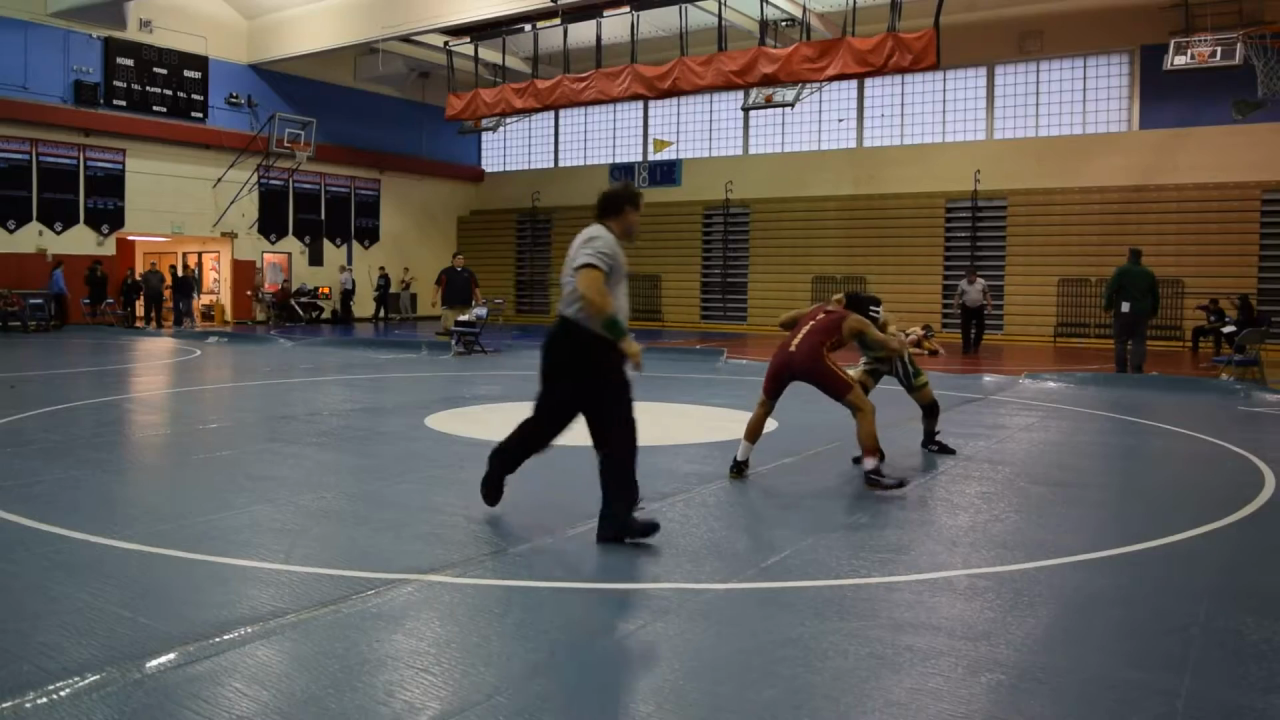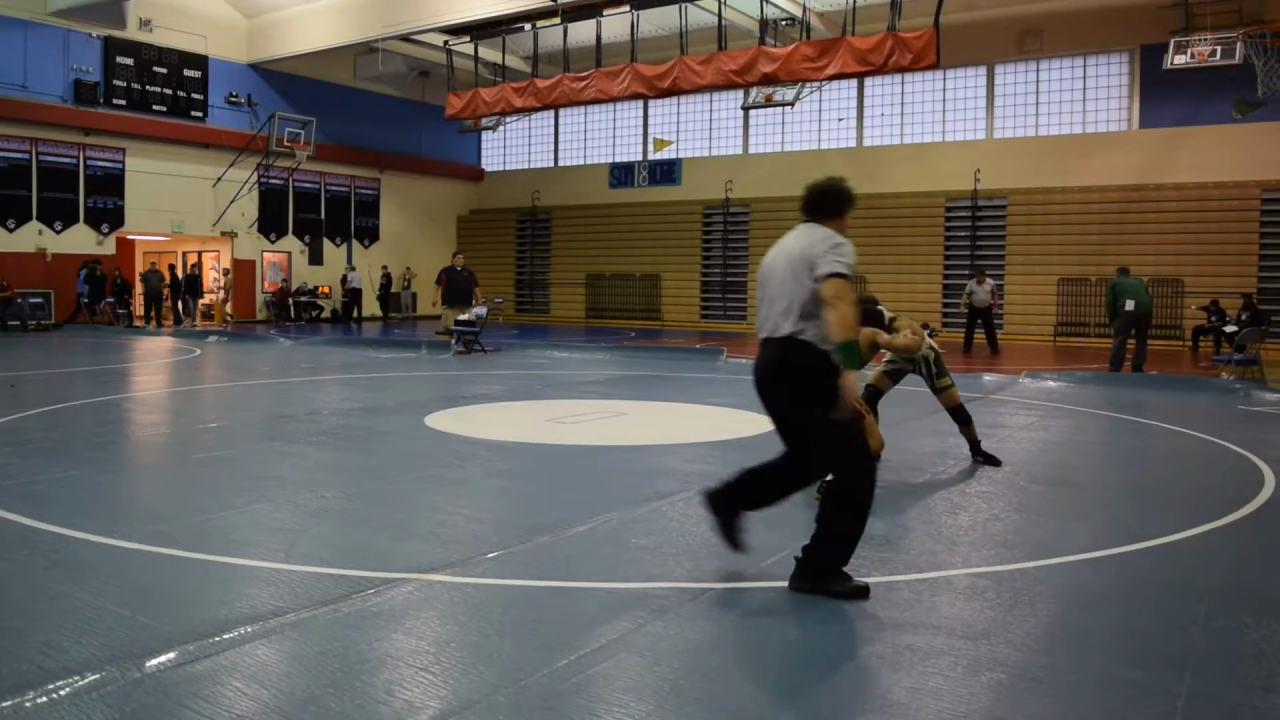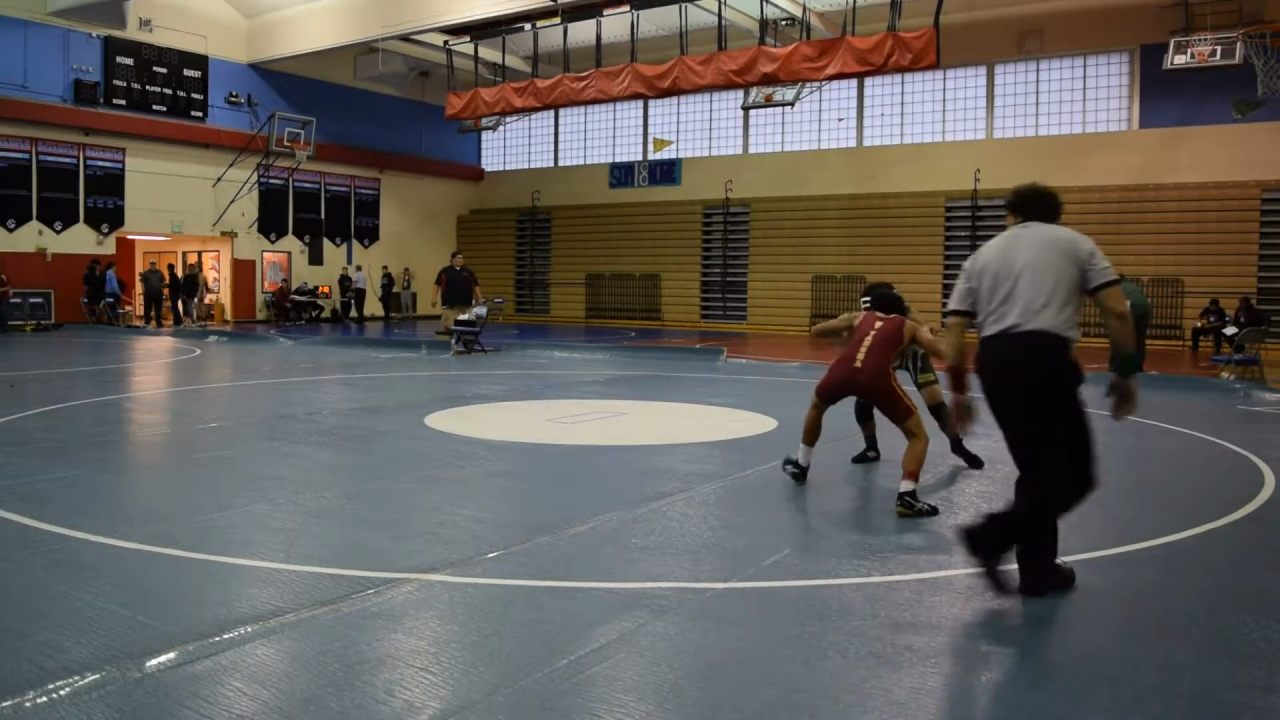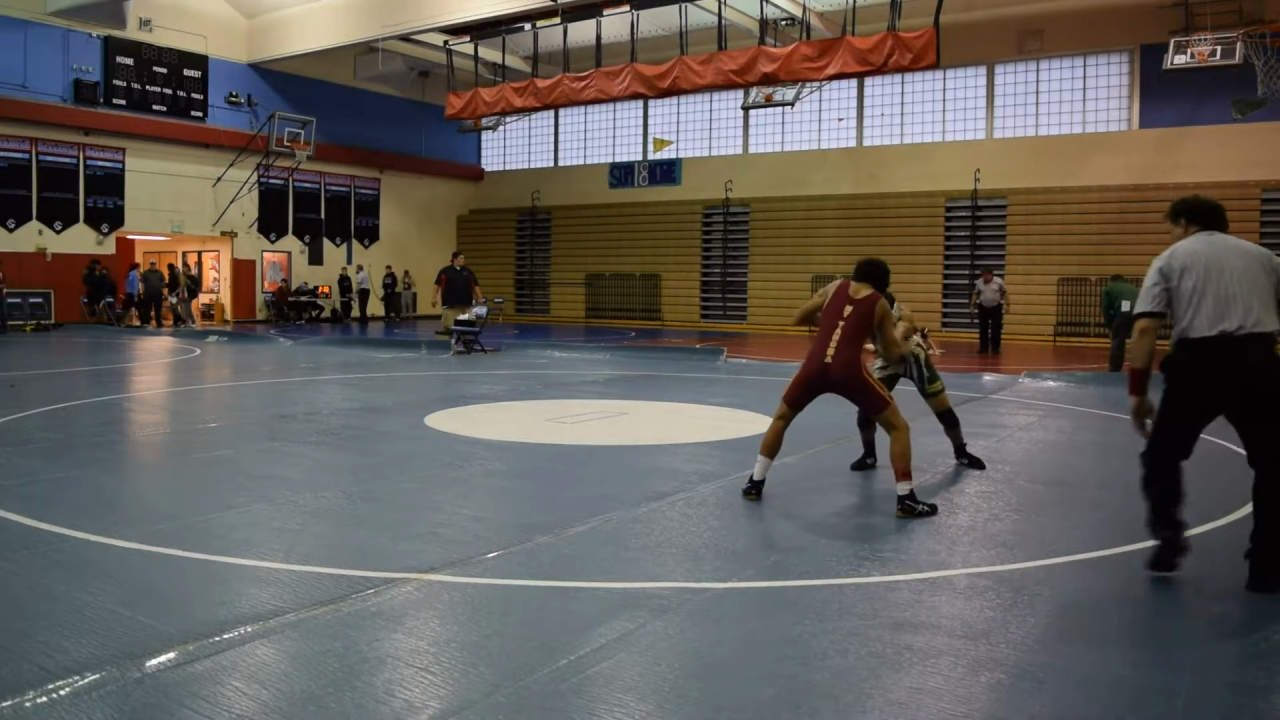
dt=0.5s
person 1, frame 1
left shoulder: (605, 243)
right shoulder: (599, 239)
right elbow: (590, 289)
right wrist: (623, 337)
left hip: (597, 348)
right hip: (575, 346)
left knee: (620, 431)
right knee: (546, 423)
left ankle: (617, 520)
right ankle: (499, 466)
person 1, frame 2
left shoulder: (780, 249)
right shoulder: (831, 244)
right elbow: (837, 303)
right wrist: (849, 370)
left hip: (773, 365)
right hip: (802, 369)
left knee: (809, 460)
right knee: (855, 470)
left ankle: (729, 500)
right ankle: (819, 570)
person 1, frame 3
left shoulder: (984, 254)
right shoulder: (1076, 244)
left elbow: (955, 326)
right elbow: (1117, 311)
left wrist: (957, 390)
right wrist: (1126, 373)
left hip: (996, 362)
right hip: (1044, 360)
left knee: (1037, 468)
right knee: (1074, 476)
left ankle: (1038, 569)
right ankle: (988, 535)
person 1, frame 4
left shoulder: (1170, 259)
left elbow: (1144, 329)
left wrist: (1137, 393)
left hip: (1196, 365)
left knee: (1161, 457)
left ankle: (1168, 537)
person 2, frame 1
left shoulder: (817, 308)
right shoulder: (855, 321)
left elbow: (783, 323)
right elbow: (896, 349)
right wrist: (902, 339)
left hip: (783, 356)
right hip: (811, 359)
left knee: (764, 407)
right knee: (864, 409)
left ankle: (739, 463)
right ankle: (872, 472)
person 2, frame 2
left shoulder: (844, 334)
right shoulder: (872, 334)
right elbow: (911, 347)
right wrist: (917, 337)
left hip: (804, 378)
right hip: (828, 381)
left knee: (824, 413)
right knee: (873, 442)
left ankle: (810, 465)
right ankle: (829, 486)
person 2, frame 3
left shoulder: (861, 317)
right shoulder: (909, 326)
left elbow: (816, 331)
right elbow: (942, 353)
left wrist: (845, 325)
left hip: (842, 371)
right hip: (877, 375)
left knee: (816, 408)
right knee: (918, 436)
left ankle: (800, 466)
right ankle: (906, 497)
person 2, frame 4
left shoulder: (836, 287)
right shoulder: (880, 304)
left elbow: (799, 318)
right elbow: (894, 355)
left hip: (815, 366)
right hip: (849, 369)
left knee: (781, 419)
right knee: (898, 427)
left ankle: (755, 483)
right ankle: (906, 500)
person 3, frame 1
left shoulder: (884, 322)
right shoulder: (853, 323)
left hip: (897, 357)
right hip: (873, 359)
left knee: (930, 406)
right knee: (856, 396)
left ankle: (929, 440)
right ankle: (873, 449)
person 3, frame 2
left shoulder: (898, 325)
left hip: (924, 357)
right hip: (899, 356)
left knee: (955, 408)
right knee: (869, 397)
left ankle: (977, 451)
person 3, frame 3
left shoulder: (909, 317)
left hip: (913, 353)
left knee: (937, 407)
right knee: (862, 403)
left ankle: (958, 446)
right ankle: (871, 449)
person 3, frame 4
left shoulder: (905, 318)
left hip: (914, 358)
right hip: (888, 360)
left knee: (945, 412)
right knee: (866, 409)
left ankle: (961, 453)
right ankle: (869, 455)
